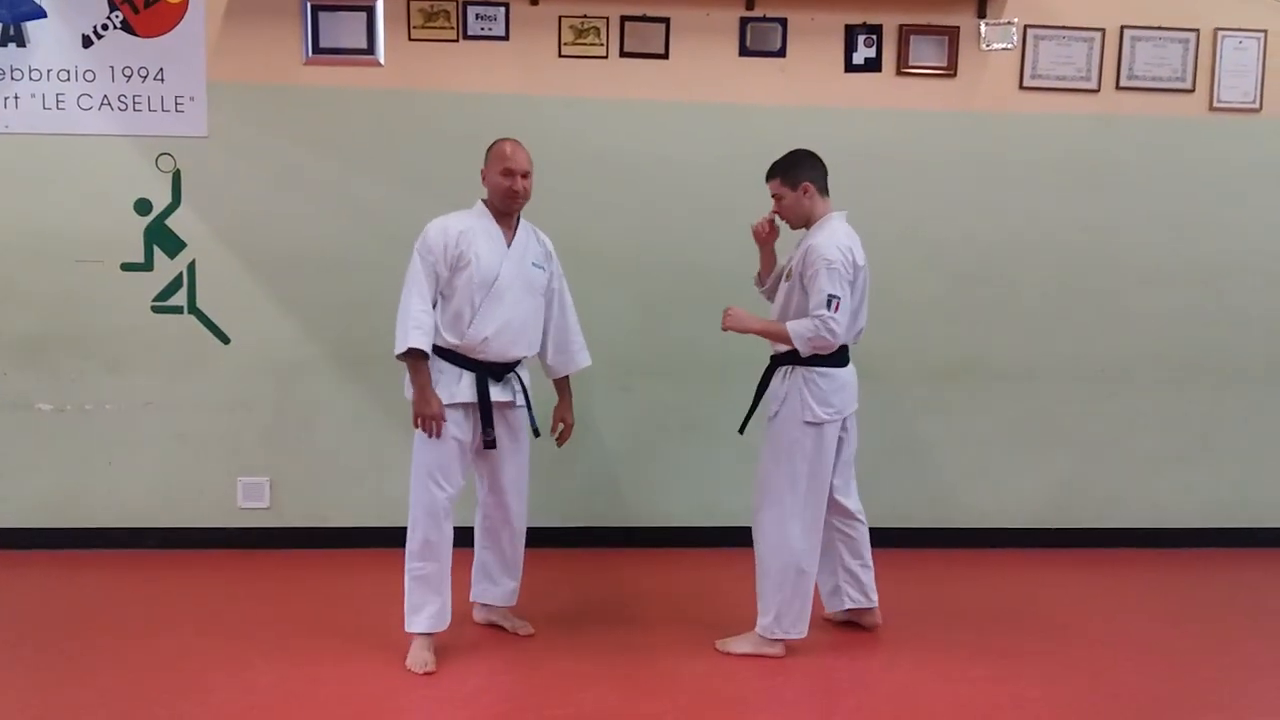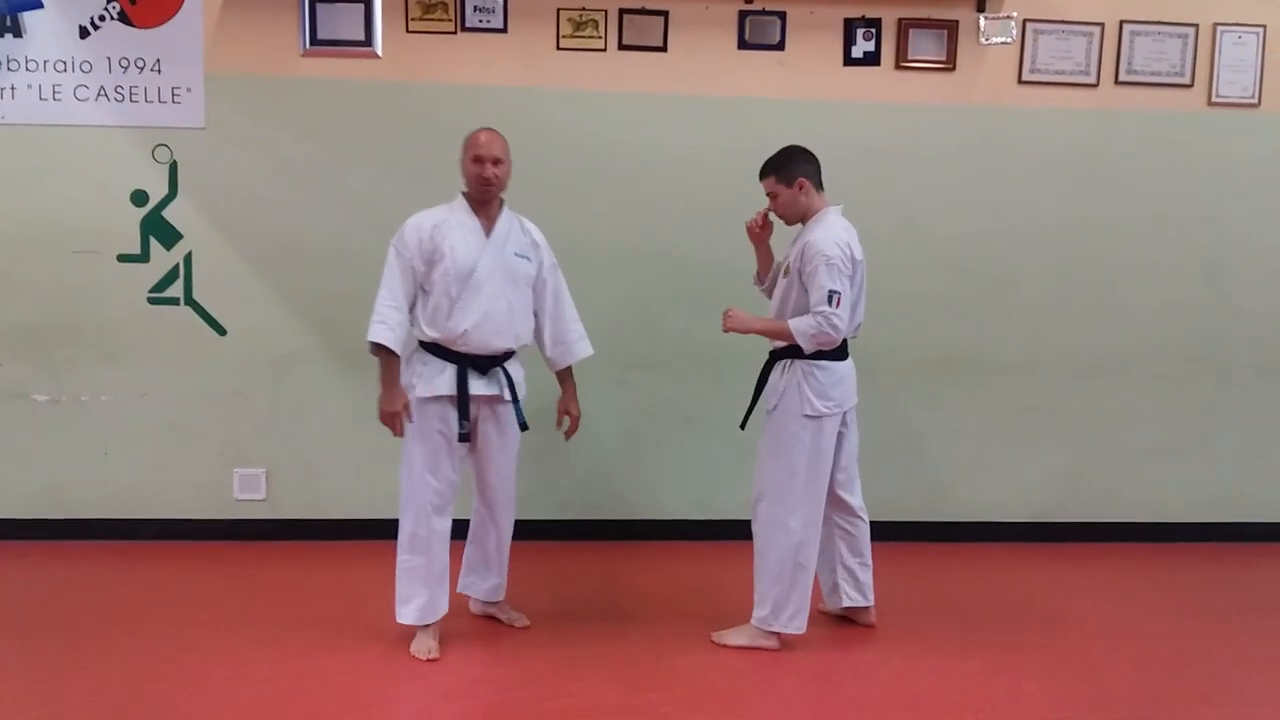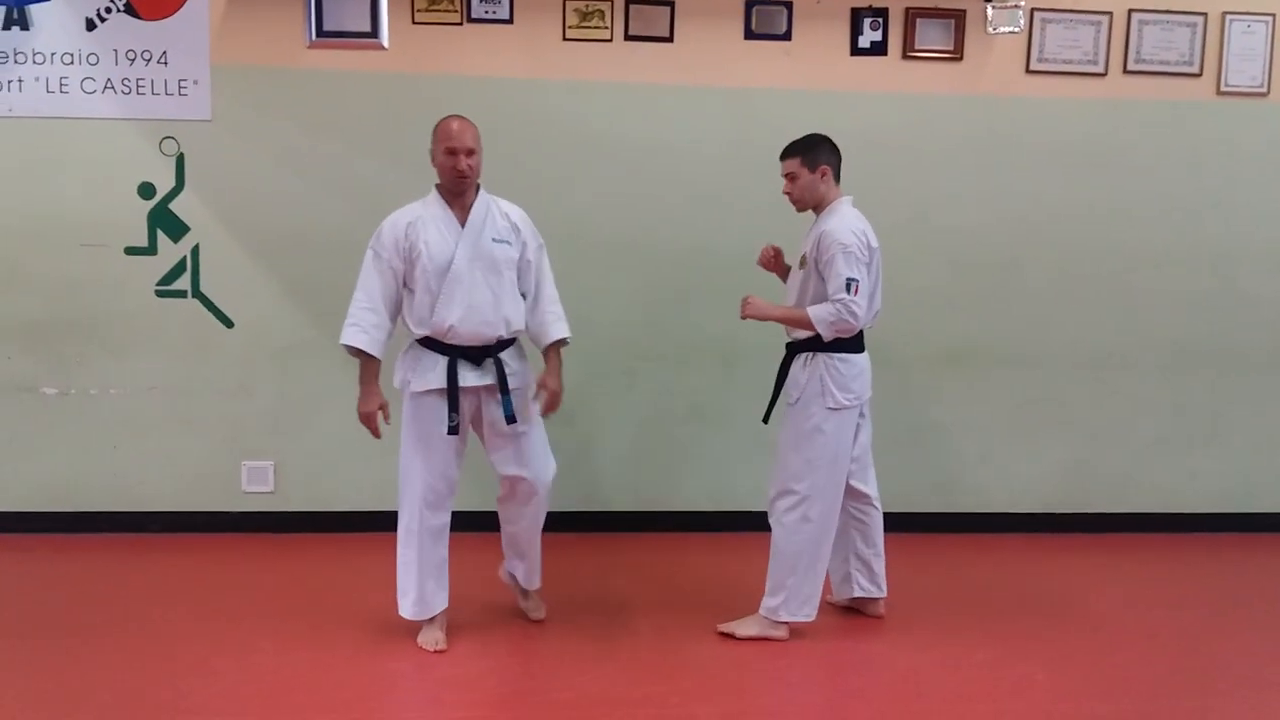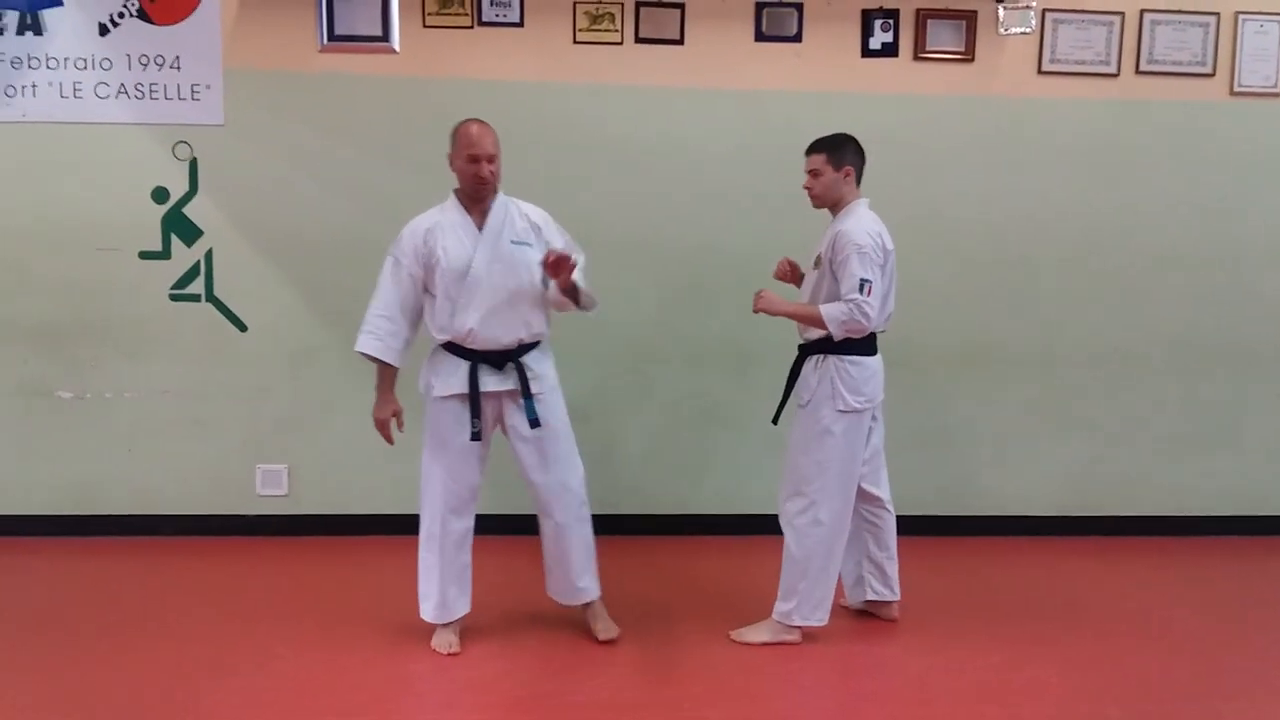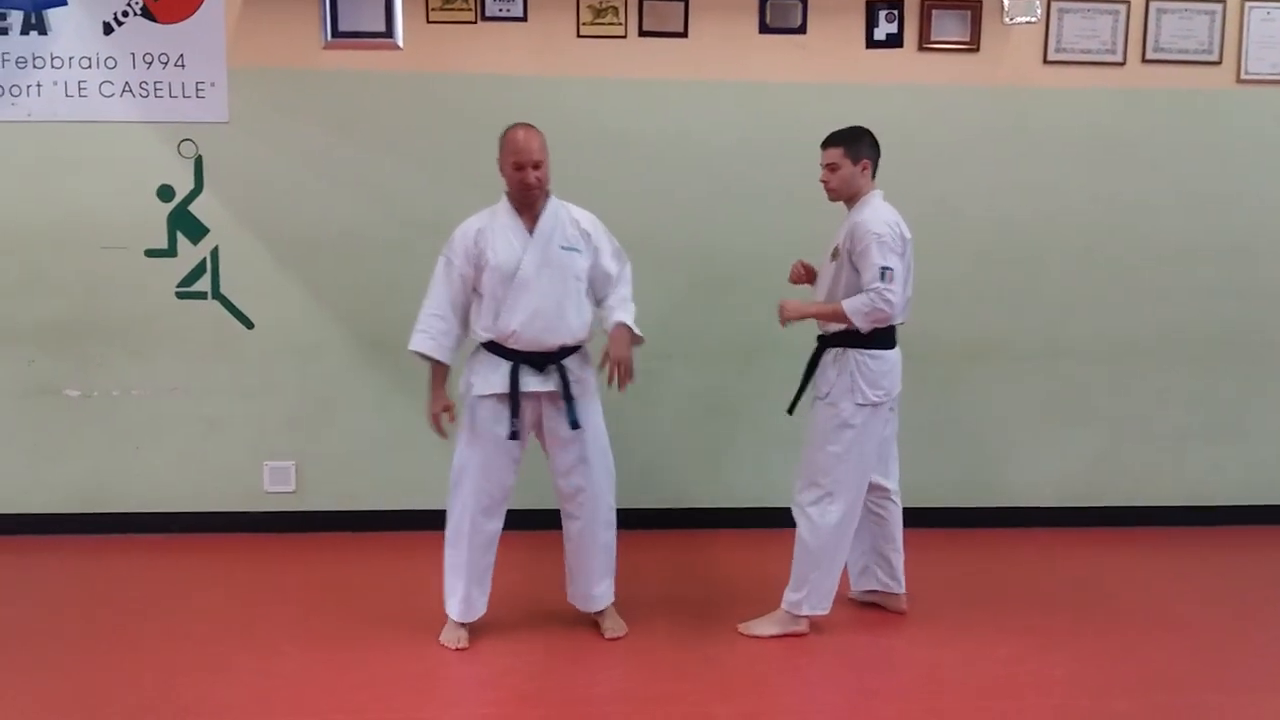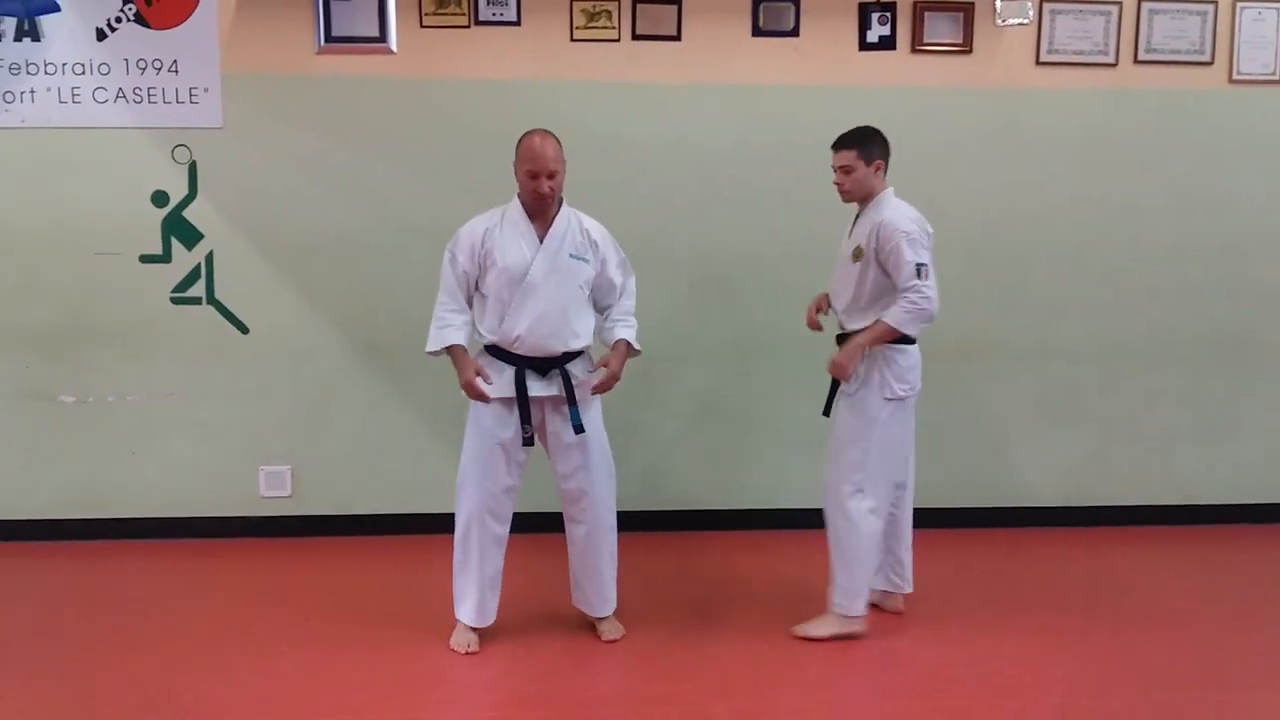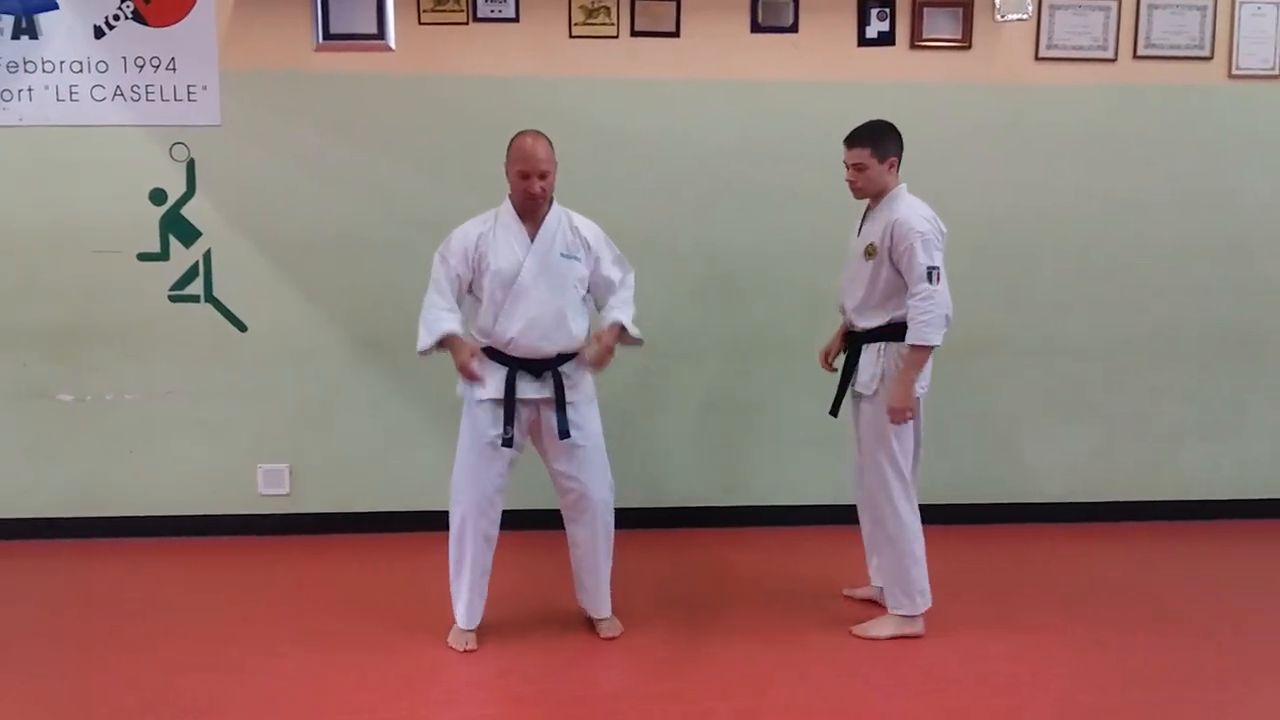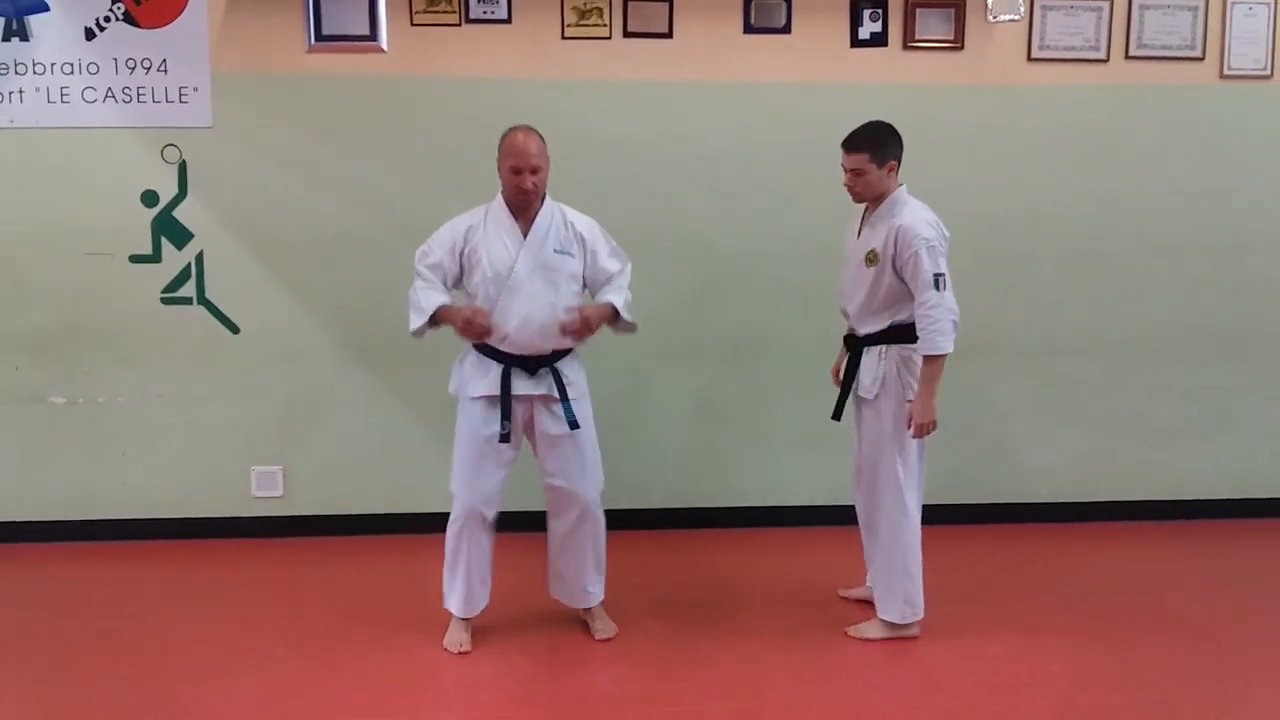
dt=0.3s
person 1, frame 1
left shoulder: (540, 247)
right shoulder: (446, 233)
left elbow: (557, 326)
right elbow: (415, 312)
left wrist: (565, 397)
right wrist: (423, 388)
left hip: (508, 388)
right hip: (451, 384)
left knee: (507, 503)
right knee: (433, 503)
left ankle: (491, 601)
right ankle: (424, 628)
person 1, frame 2
left shoulder: (529, 237)
right shoulder: (424, 229)
left elbow: (556, 314)
right elbow: (393, 308)
left wrist: (568, 389)
right wrist: (391, 385)
left hip: (500, 380)
right hip: (437, 378)
left knee: (497, 495)
right knee: (427, 498)
left ankle: (485, 594)
right ankle: (426, 617)
person 1, frame 3
left shoulder: (513, 220)
right shoulder: (403, 226)
left elbow: (541, 295)
right elbow: (373, 307)
left wrist: (552, 366)
right wrist: (369, 387)
left hip: (503, 369)
right hip: (435, 372)
left knee: (531, 477)
right knee: (427, 492)
left ankle: (524, 578)
right ankle: (430, 610)
person 1, frame 4
left shoulder: (533, 221)
right shoulder: (423, 232)
left elbow: (570, 288)
right elbow: (393, 313)
left wrist: (565, 280)
right wrist: (384, 392)
left hip: (529, 373)
right hip: (458, 378)
left knee: (561, 487)
right knee: (448, 497)
left ankle: (587, 599)
right ankle: (446, 614)
person 1, frame 5
left shoulder: (583, 226)
right shoulder: (474, 233)
left elbow: (617, 288)
right elbow: (444, 311)
left wrist: (620, 336)
right wrist: (438, 388)
left hip: (569, 377)
right hip: (498, 378)
left knee: (590, 491)
right knee: (477, 493)
left ankle: (599, 602)
right ankle: (461, 610)
person 1, frame 6
left shoulder: (592, 235)
right shoulder: (480, 232)
left elbow: (619, 300)
right elbow: (452, 300)
left wrist: (618, 351)
right wrist: (462, 360)
left hip: (572, 381)
right hip: (501, 382)
left knee: (592, 495)
right knee: (482, 498)
left ankle: (600, 606)
right ankle: (471, 614)
person 1, frame 7
left shoulder: (584, 234)
right shoulder: (474, 235)
left elbow: (619, 289)
right elbow: (441, 298)
left wrist: (611, 332)
right wrist: (457, 345)
left hip: (566, 384)
right hip: (495, 383)
left knee: (591, 496)
right knee: (474, 499)
left ankle: (598, 605)
right ankle: (465, 615)
person 1, frame 8
left shoulder: (579, 228)
right shoulder: (466, 229)
left elbow: (618, 276)
right elbow: (424, 279)
left wrist: (603, 310)
right wrist: (451, 312)
left hip: (559, 379)
right hip: (489, 381)
left knee: (580, 494)
right knee: (473, 498)
left ankle: (586, 599)
right ankle: (461, 611)
person 2, frame 1
left shoulder: (826, 248)
right shoulder: (828, 238)
left elbow: (824, 331)
right elbow: (783, 295)
left wrist: (751, 325)
right wrist: (766, 251)
left hip: (808, 385)
right hip: (826, 382)
left knee: (786, 509)
right knee: (835, 498)
left ankle: (773, 632)
right ankle: (859, 603)
person 2, frame 2
left shoulder: (824, 243)
right shoulder: (825, 232)
left elbow: (827, 327)
right elbow: (780, 290)
left wrist: (752, 326)
right wrist: (762, 248)
left hip: (808, 380)
right hip: (827, 377)
left knee: (784, 503)
right knee: (838, 494)
left ankle: (769, 623)
right ankle: (855, 600)
person 2, frame 3
left shoulder: (839, 232)
right shoulder: (835, 226)
left elbow: (846, 314)
left wrist: (771, 311)
right wrist: (784, 270)
left hip: (826, 372)
right hip: (838, 369)
left knee: (802, 493)
right knee: (852, 485)
left ankle: (779, 614)
right ankle: (865, 591)
person 2, frame 4
left shoulder: (855, 233)
right shoulder: (855, 227)
left elbow: (857, 315)
left wrist: (784, 307)
right wrist: (802, 280)
left hip: (838, 375)
right hip: (851, 370)
left knee: (812, 497)
right knee: (865, 488)
left ankle: (791, 619)
right ankle: (880, 594)
person 2, frame 5
left shoulder: (872, 224)
right shoulder: (866, 220)
left elbow: (881, 303)
left wrist: (807, 309)
right wrist: (817, 278)
left hip: (857, 367)
right hip: (866, 363)
left knee: (826, 489)
right knee: (873, 481)
left ankle: (797, 609)
right ankle: (886, 586)
person 2, frame 6
left shoulder: (896, 222)
right shoulder: (868, 218)
left elbow: (919, 302)
left wrist: (854, 346)
right wrist: (828, 300)
left hip: (881, 364)
right hip: (871, 362)
left knee: (850, 484)
right knee: (885, 482)
left ankle: (848, 607)
right ankle: (888, 587)
person 2, frame 7
left shoulder: (910, 221)
right shoulder: (875, 215)
left elbow: (932, 309)
left wrist: (905, 384)
right wrist: (842, 336)
left hip: (893, 363)
right hip: (872, 358)
left knee: (888, 486)
right knee: (876, 481)
left ankle: (908, 609)
right ankle: (889, 581)
person 2, frame 8
left shoulder: (913, 226)
right shoulder: (867, 218)
left elbow: (938, 314)
left wrist: (926, 395)
right wrist: (846, 350)
left hip: (897, 364)
right hip: (870, 362)
left knee: (894, 488)
right knee: (871, 480)
left ankle: (901, 612)
right ankle: (885, 582)
